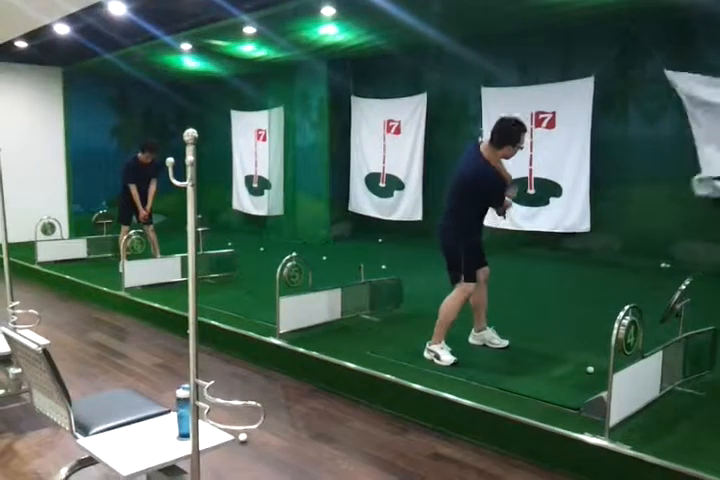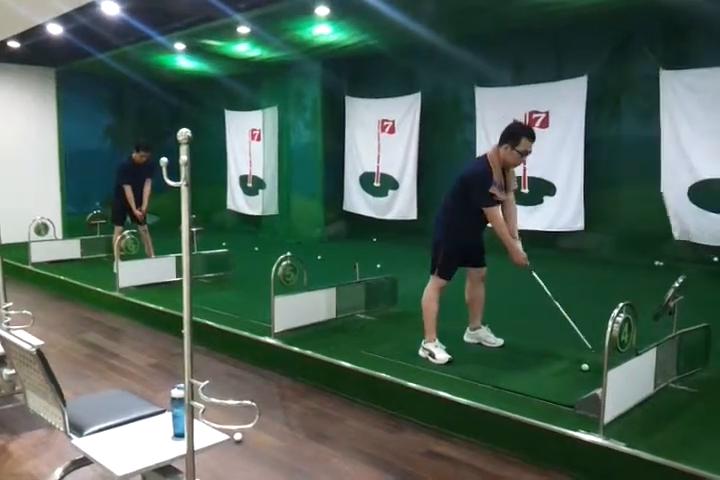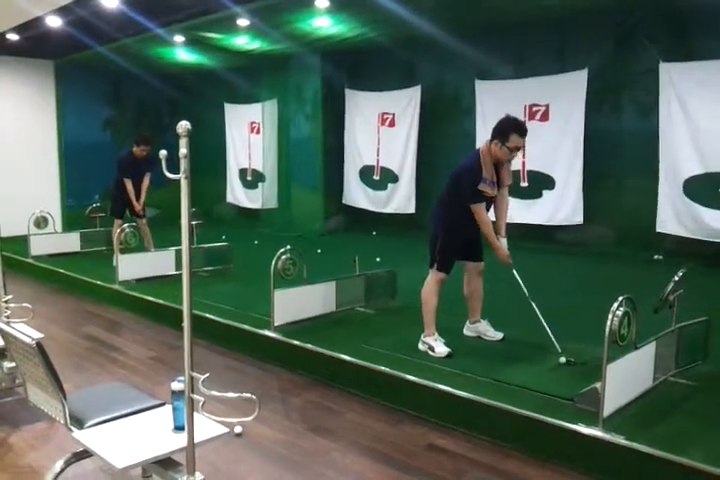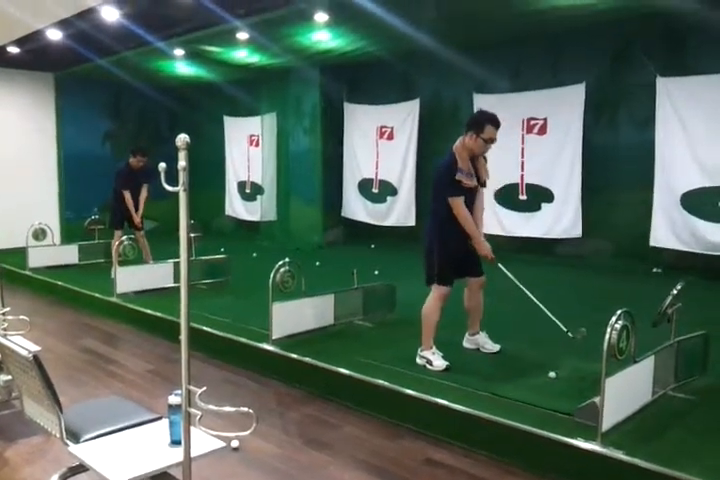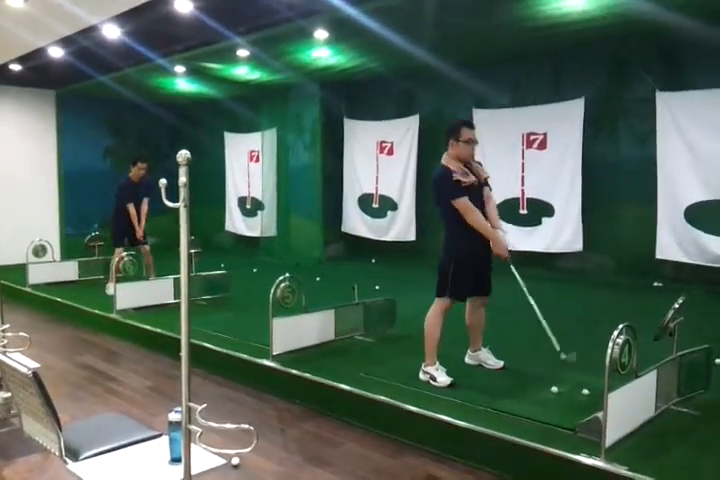
dt=1s
person 1, frame 1
left shoulder: (476, 148)
right shoulder: (491, 177)
right elbow: (501, 207)
right wrist: (506, 203)
left hip: (465, 230)
right hip: (457, 235)
left knee: (482, 275)
right knee: (465, 288)
left ankle: (480, 331)
right ankle: (435, 344)
person 1, frame 2
left shoulder: (505, 166)
right shoulder: (480, 173)
left elbow: (508, 201)
right elbow: (494, 217)
left wrist: (516, 239)
right wrist: (513, 250)
left hip: (472, 230)
right hip: (450, 230)
left knee: (478, 275)
right knee: (438, 281)
left ankle: (475, 329)
right ankle: (429, 343)
person 1, frame 3
left shoulder: (502, 161)
right shoulder: (471, 169)
left elbow: (502, 195)
right elbow: (480, 213)
left wrist: (502, 235)
right wrist: (497, 247)
left hip: (469, 224)
right hip: (447, 223)
left knee: (476, 268)
right knee: (438, 274)
left ankle: (474, 323)
right ankle: (429, 336)
person 1, frame 4
left shoulder: (479, 161)
right shoulder: (449, 166)
left elbow: (478, 198)
right elbow: (459, 208)
left wrist: (479, 236)
right wrist: (479, 241)
left hip: (465, 235)
right hip: (443, 236)
left knee: (477, 281)
right knee: (440, 290)
left ankle: (473, 335)
right ankle: (426, 350)
person 1, frame 5
left shoulder: (476, 168)
right shoulder: (444, 175)
left elbow: (488, 199)
right elbow: (467, 210)
left wrist: (497, 231)
right wrist: (494, 238)
left hip: (480, 246)
right hip: (458, 248)
left knee: (479, 299)
right knee: (443, 302)
left ankle: (475, 351)
right ankle: (429, 365)
person 2, frame 1
left shoulder: (155, 164)
right shoulder: (130, 164)
left elbow: (153, 184)
right elbow: (133, 188)
left wrist: (148, 205)
right wrist: (140, 209)
left hip: (144, 199)
right hip: (127, 199)
left knee: (149, 228)
right knee: (125, 229)
left ankle: (158, 257)
right ankle: (123, 261)
person 2, frame 2
left shoulder: (149, 165)
right shoulder: (124, 166)
left elbow: (147, 185)
right elbow: (127, 189)
left wrist: (144, 205)
right wrist: (134, 210)
left hip: (138, 200)
right hip: (121, 200)
left knee: (143, 228)
right knee: (118, 229)
left ankle: (152, 257)
person 2, frame 3
left shoulder: (148, 159)
right shoulder: (124, 160)
left elbow: (146, 179)
right elbow: (128, 183)
left wrist: (141, 200)
right wrist: (134, 203)
left hip: (137, 194)
right hip: (121, 194)
left knee: (142, 222)
right knee: (118, 222)
left ankle: (151, 251)
right ankle: (116, 254)
person 2, frame 4
left shoulder: (146, 170)
right shoulder: (122, 171)
left elbow: (144, 190)
right elbow: (126, 195)
left wrist: (140, 211)
right wrist: (133, 215)
left hip: (135, 205)
right hip: (119, 205)
left knee: (140, 234)
right knee: (118, 234)
left ankle: (150, 263)
right ankle: (115, 267)
person 2, frame 5
left shoulder: (145, 184)
right shoulder: (124, 185)
left elbow: (144, 204)
right elbow: (130, 208)
left wrist: (142, 225)
right wrist: (137, 229)
left hip: (137, 221)
right hip: (120, 221)
left knee: (146, 249)
right knee: (119, 251)
left ankle: (152, 278)
right ankle: (111, 283)
